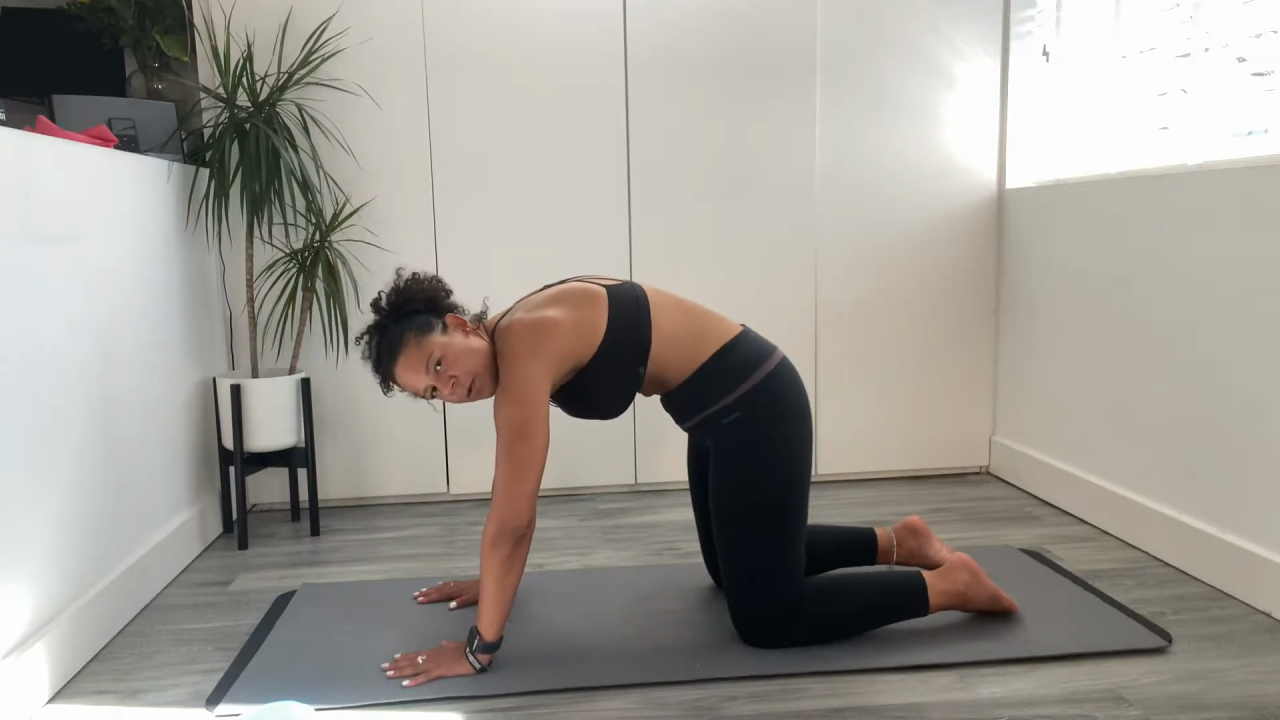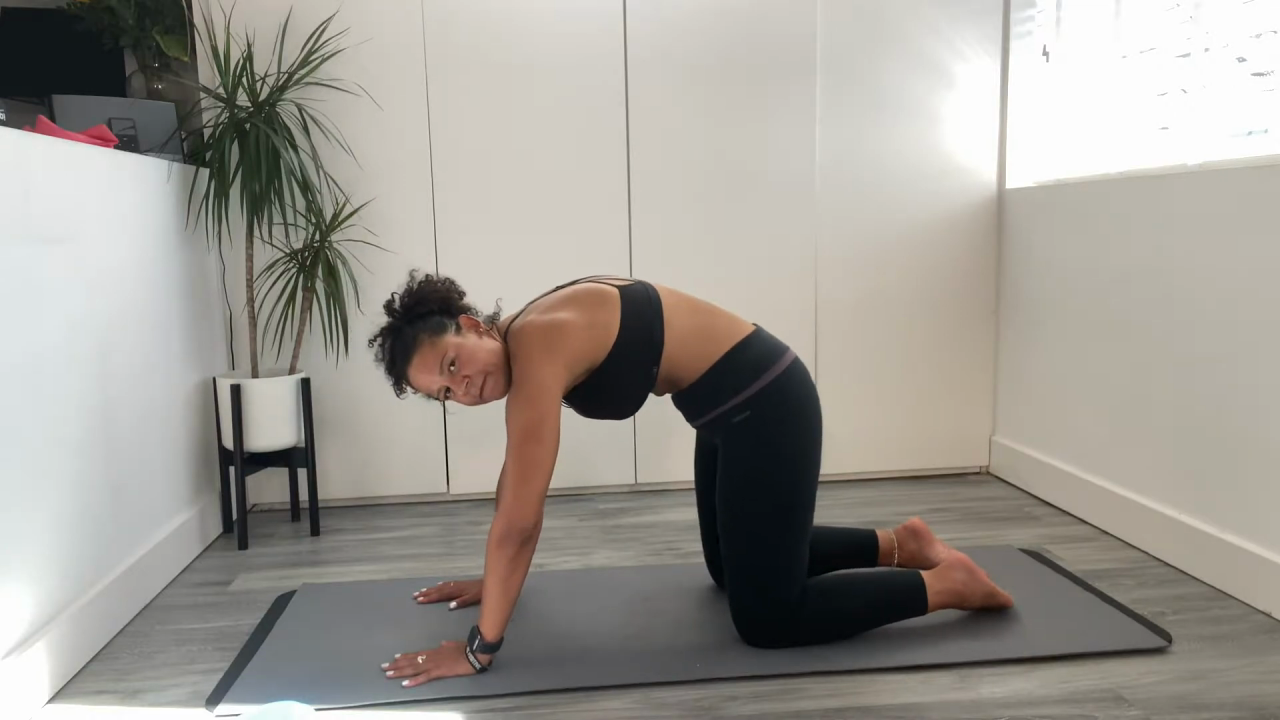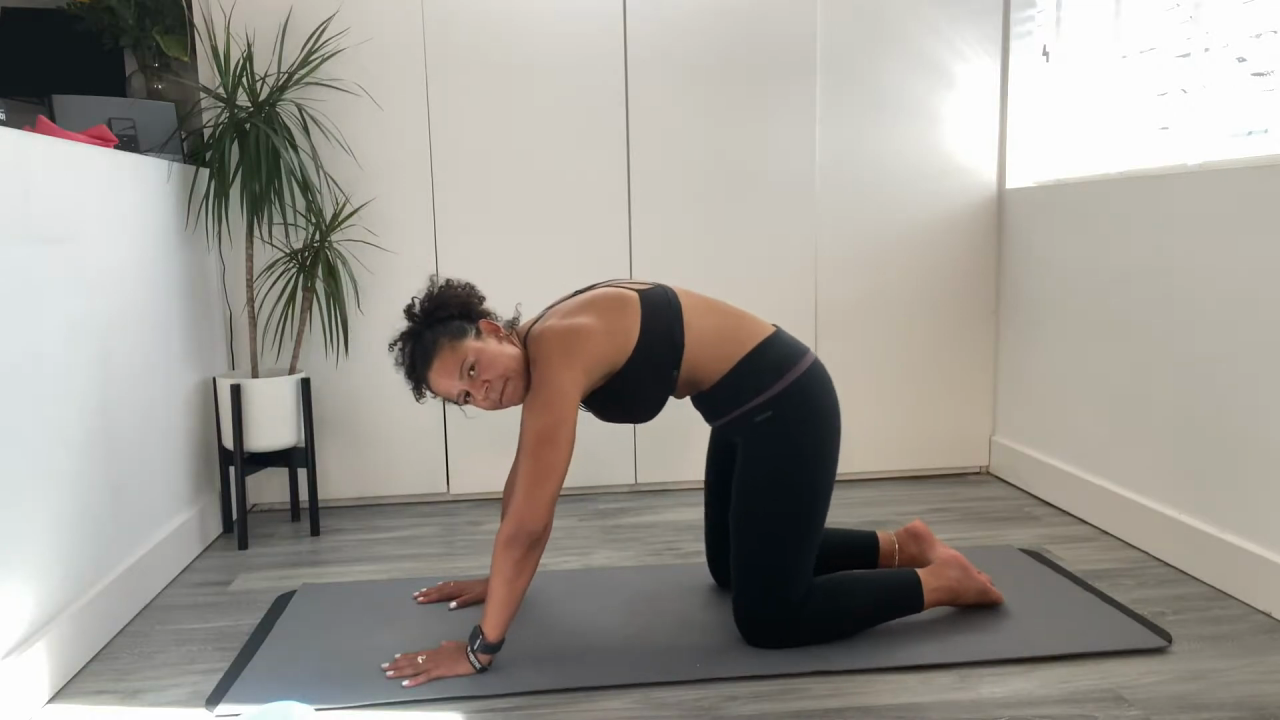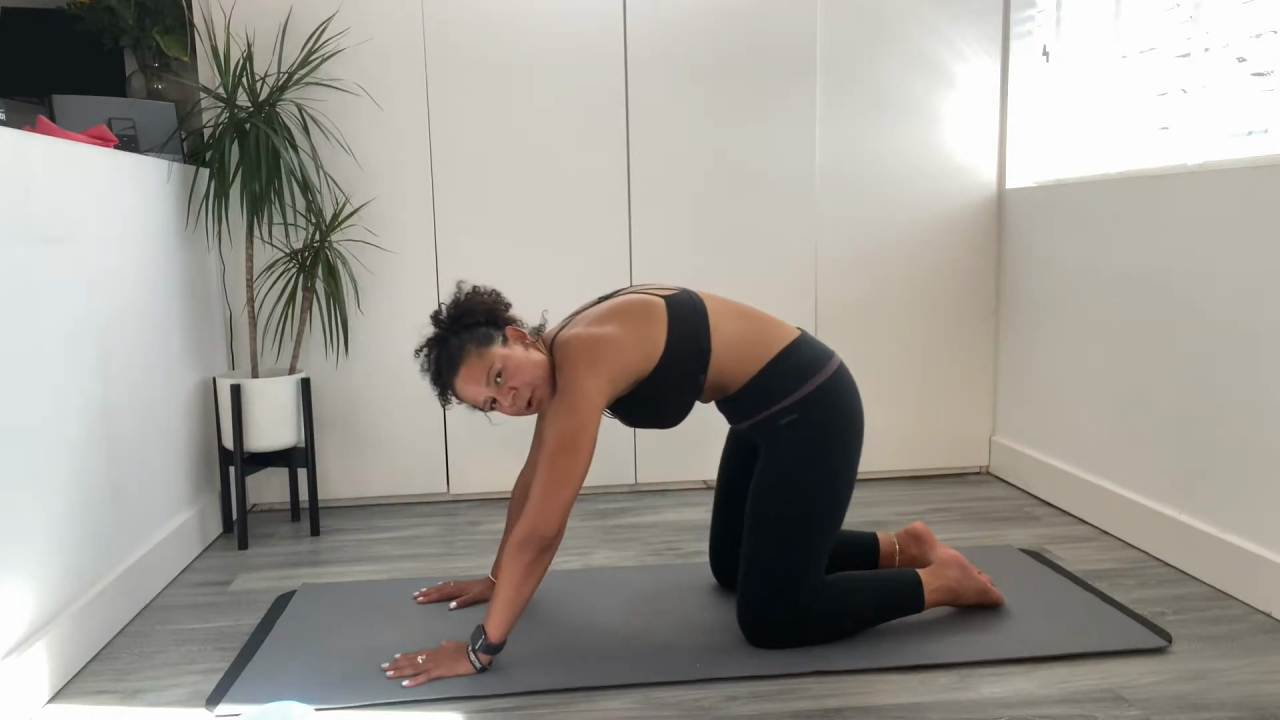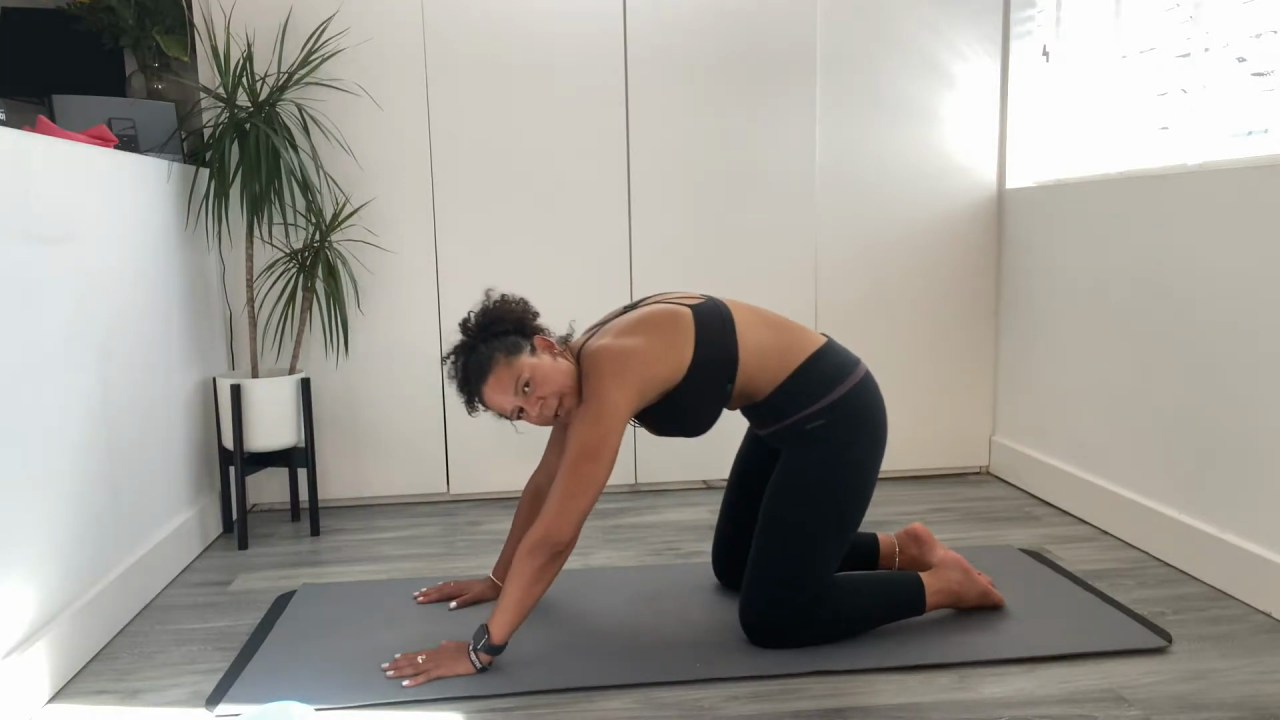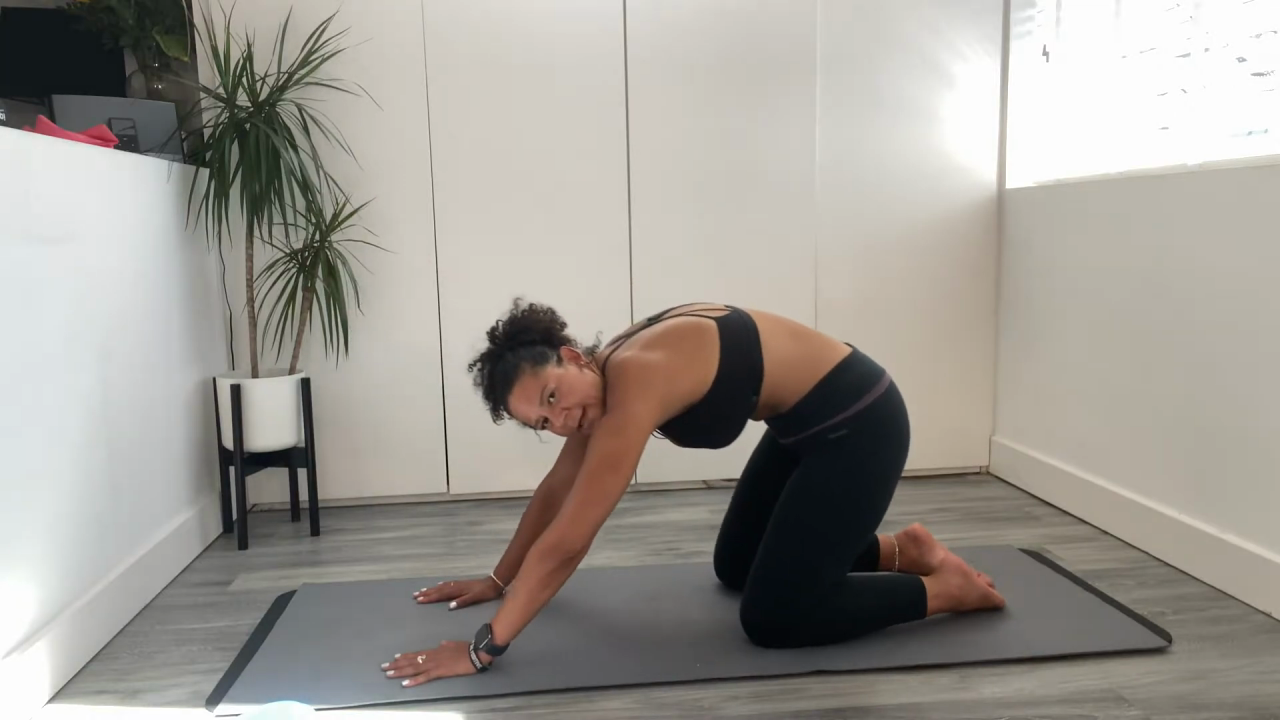
dt=0.2s
person 1, frame 1
left shoulder: (524, 346)
right shoulder: (518, 338)
left elbow: (512, 516)
right elbow: (512, 488)
left wrist: (478, 648)
right wrist: (491, 581)
left hip: (755, 405)
right hip: (726, 405)
left knee: (766, 618)
right knee: (732, 567)
left ankle: (951, 585)
right ankle: (898, 543)
person 1, frame 2
left shoulder: (537, 347)
right shoulder: (530, 340)
left elbow: (520, 519)
right elbow: (515, 480)
left wrist: (479, 647)
right wrist: (492, 581)
left hip: (766, 404)
right hip: (734, 405)
left knee: (767, 617)
right knee: (731, 567)
left ankle: (945, 584)
right ankle: (897, 545)
person 1, frame 3
left shoulder: (557, 353)
right shoulder: (539, 345)
left elbow: (528, 522)
right elbow: (522, 480)
left wrist: (480, 648)
right wrist: (493, 581)
left hip: (787, 404)
right hip: (747, 406)
left knee: (768, 618)
right knee: (731, 568)
left ankle: (939, 580)
right ankle: (898, 546)
person 1, frame 4
left shoulder: (584, 359)
right shoulder: (560, 354)
left elbow: (541, 529)
right elbow: (532, 481)
left wrist: (480, 648)
right wrist: (496, 579)
left hip: (811, 408)
right hip: (767, 409)
left knee: (770, 618)
right knee: (732, 568)
left ankle: (939, 580)
right ankle: (899, 546)
person 1, frame 5
left shoulder: (611, 371)
right shoulder: (579, 365)
left elbow: (555, 534)
right elbow: (544, 485)
left wrist: (482, 648)
right wrist: (498, 580)
left hip: (836, 414)
right hip: (787, 414)
left knee: (772, 618)
right knee: (734, 568)
left ankle: (942, 583)
right ankle: (901, 549)
person 1, frame 6
left shoulder: (636, 384)
right shoulder: (603, 375)
left elbow: (566, 543)
right elbow: (556, 491)
left wrist: (483, 648)
right wrist: (498, 580)
left hip: (859, 424)
right hip: (806, 423)
left knee: (773, 618)
right knee: (736, 568)
left ankle: (946, 588)
right ankle: (901, 549)
